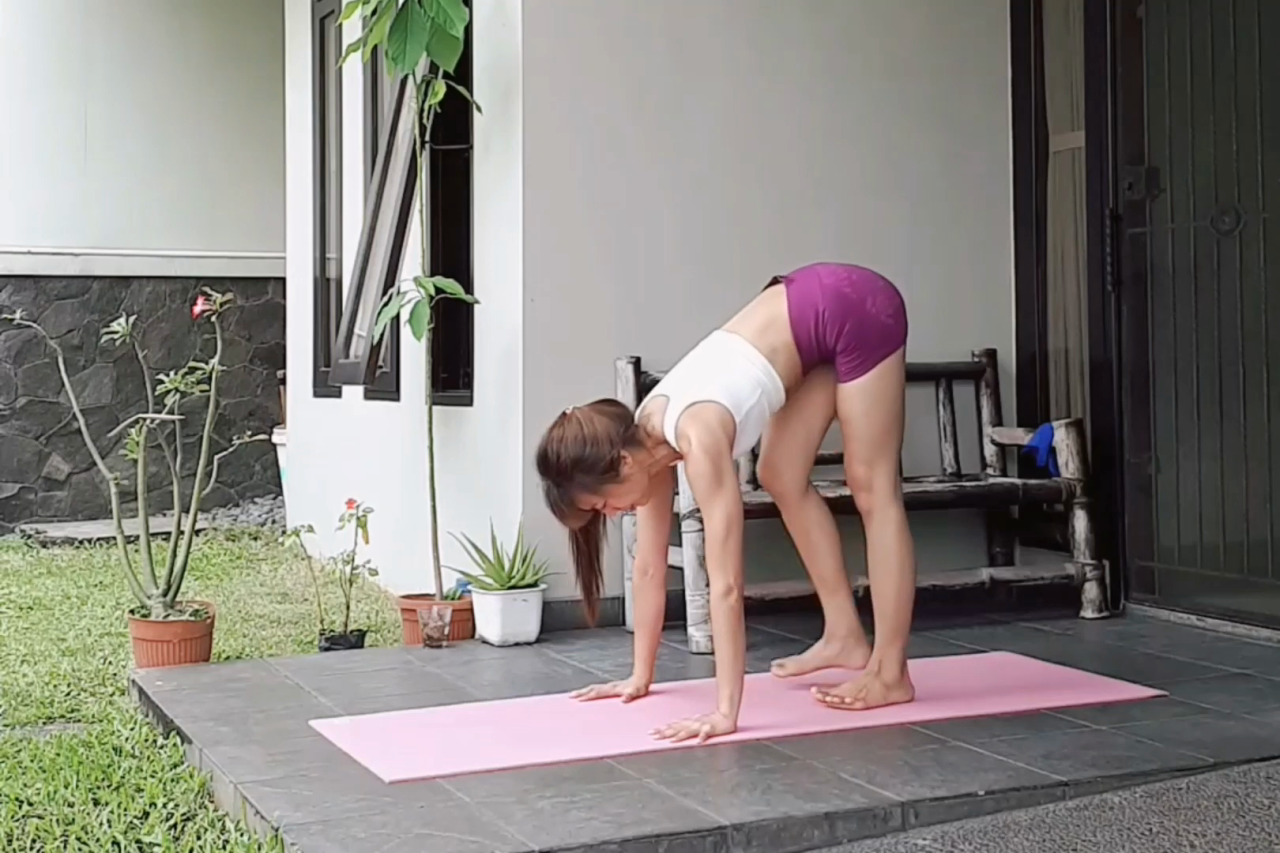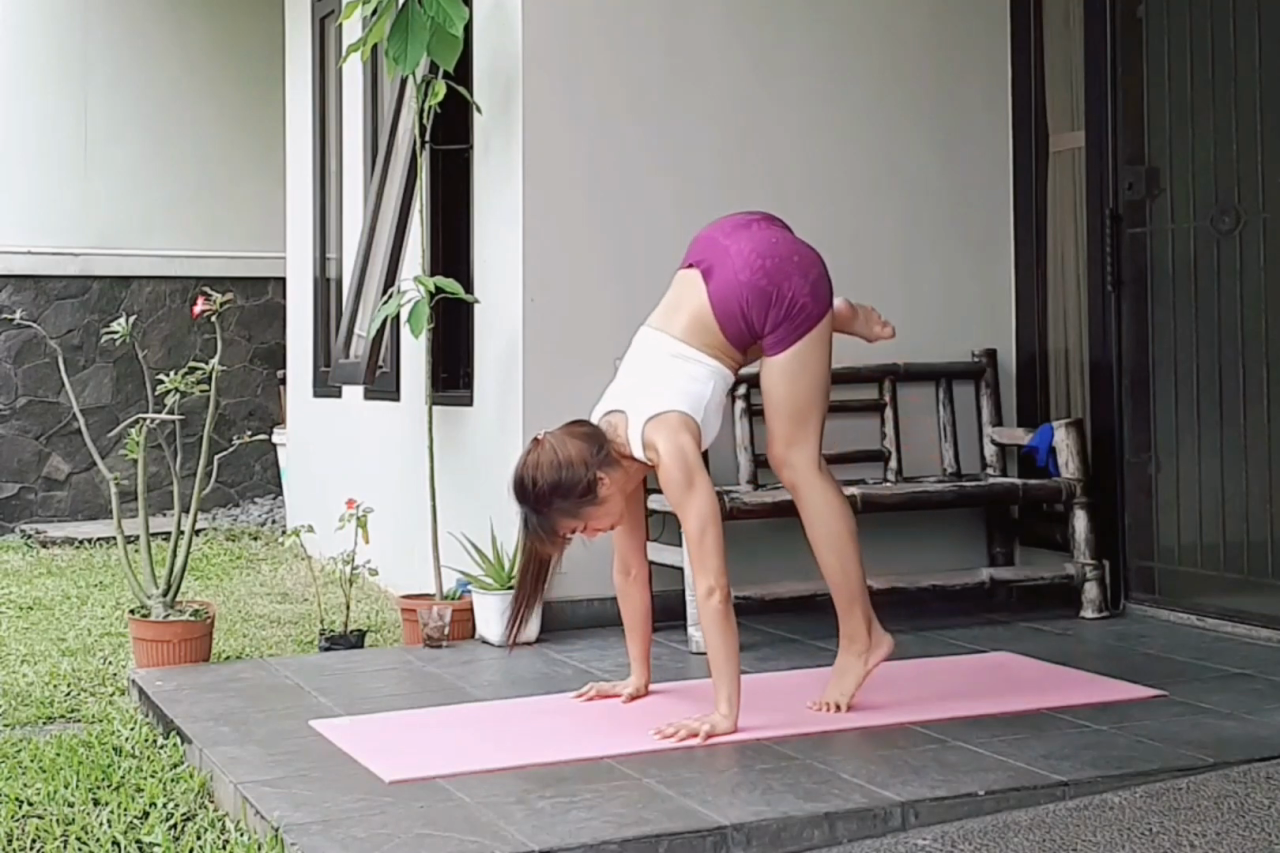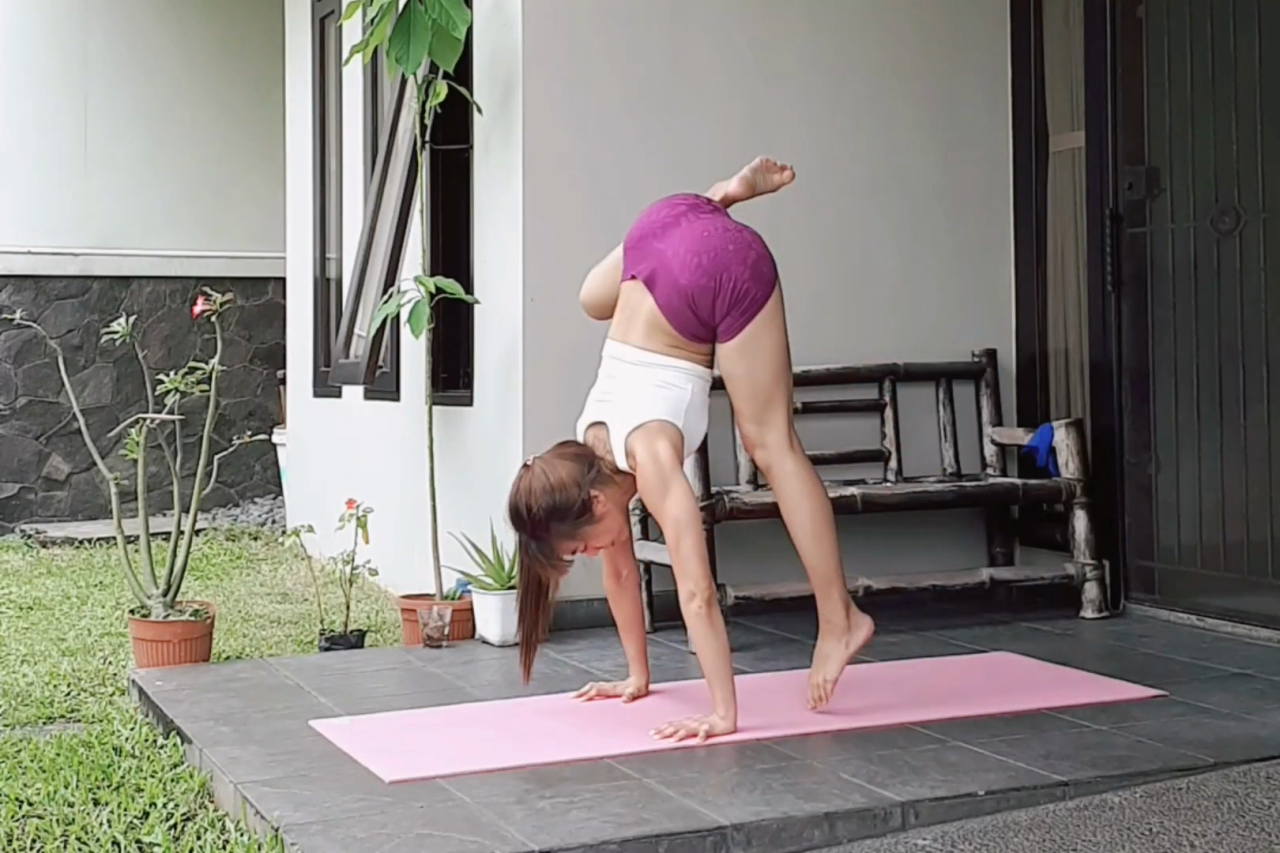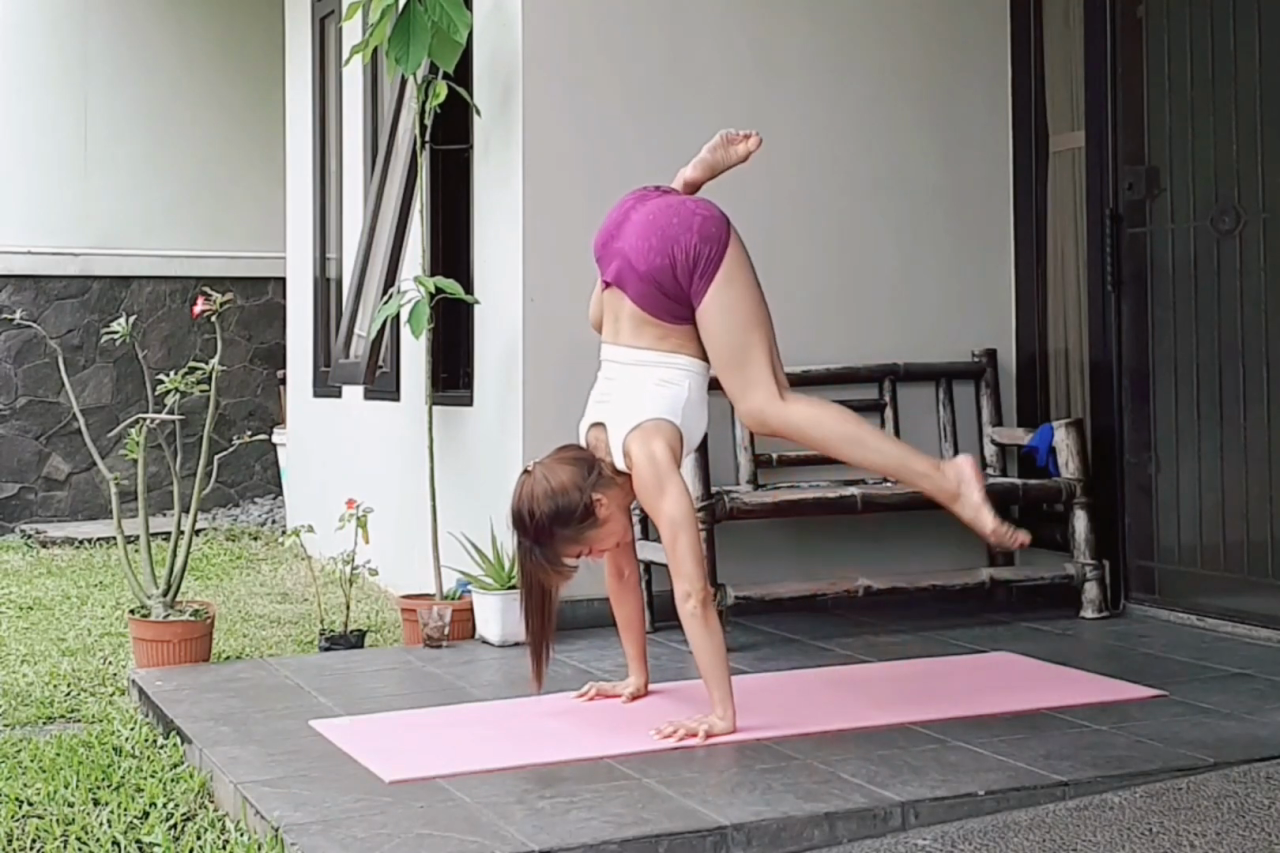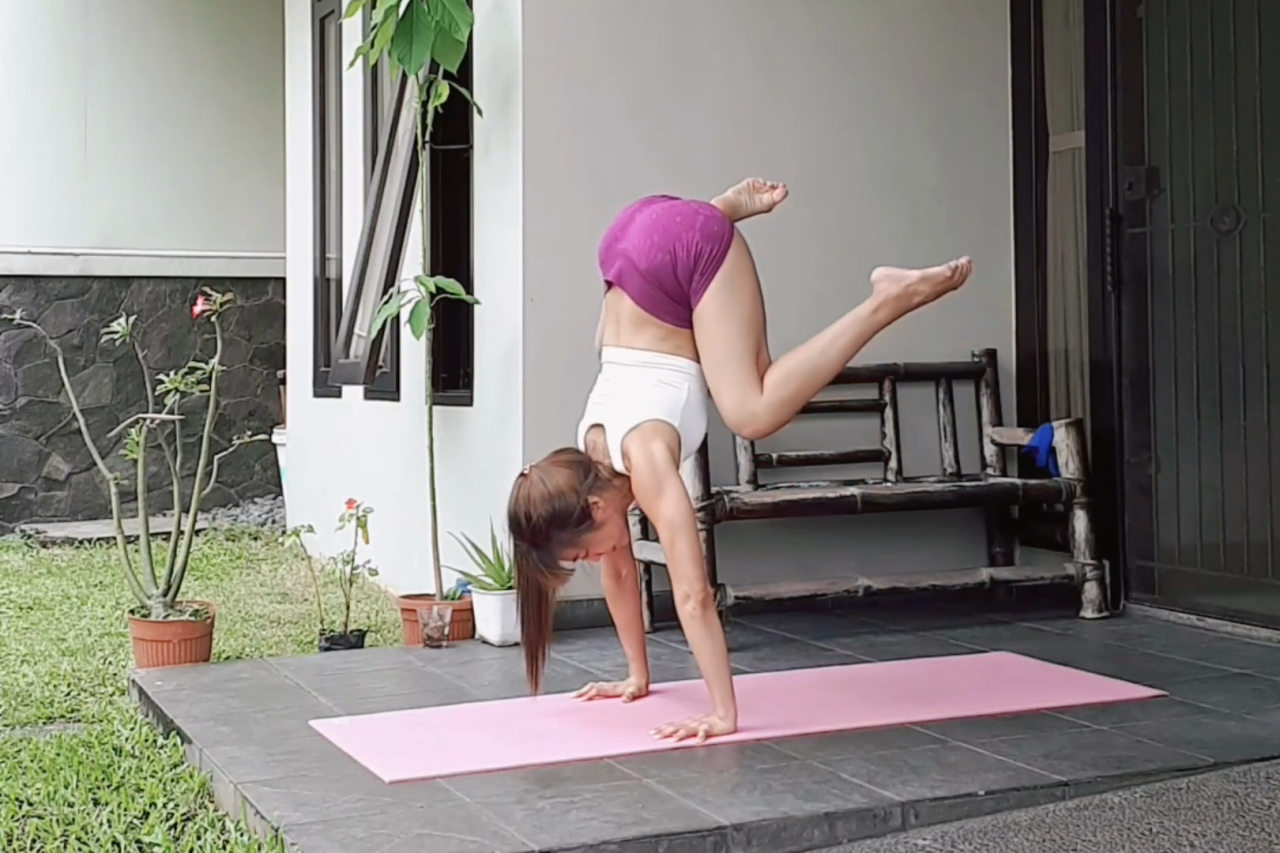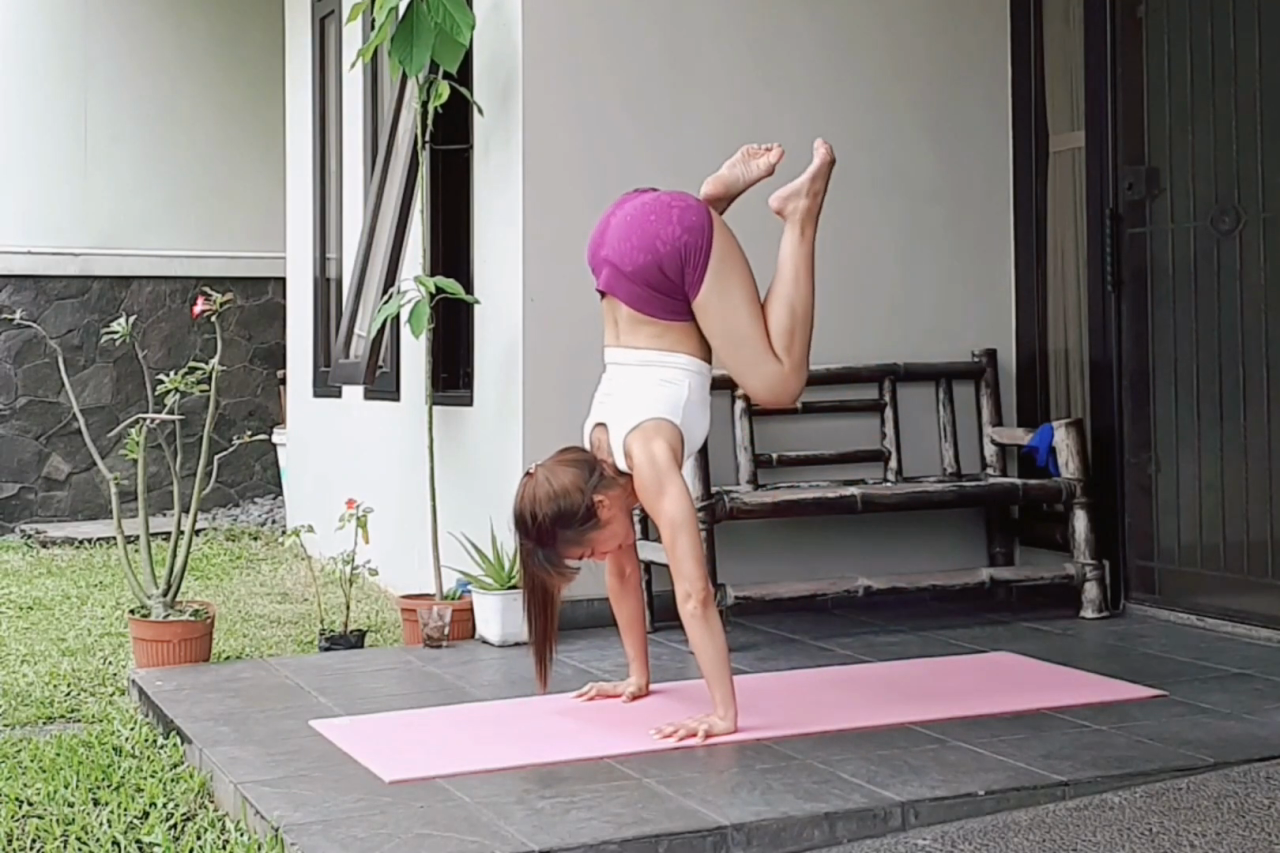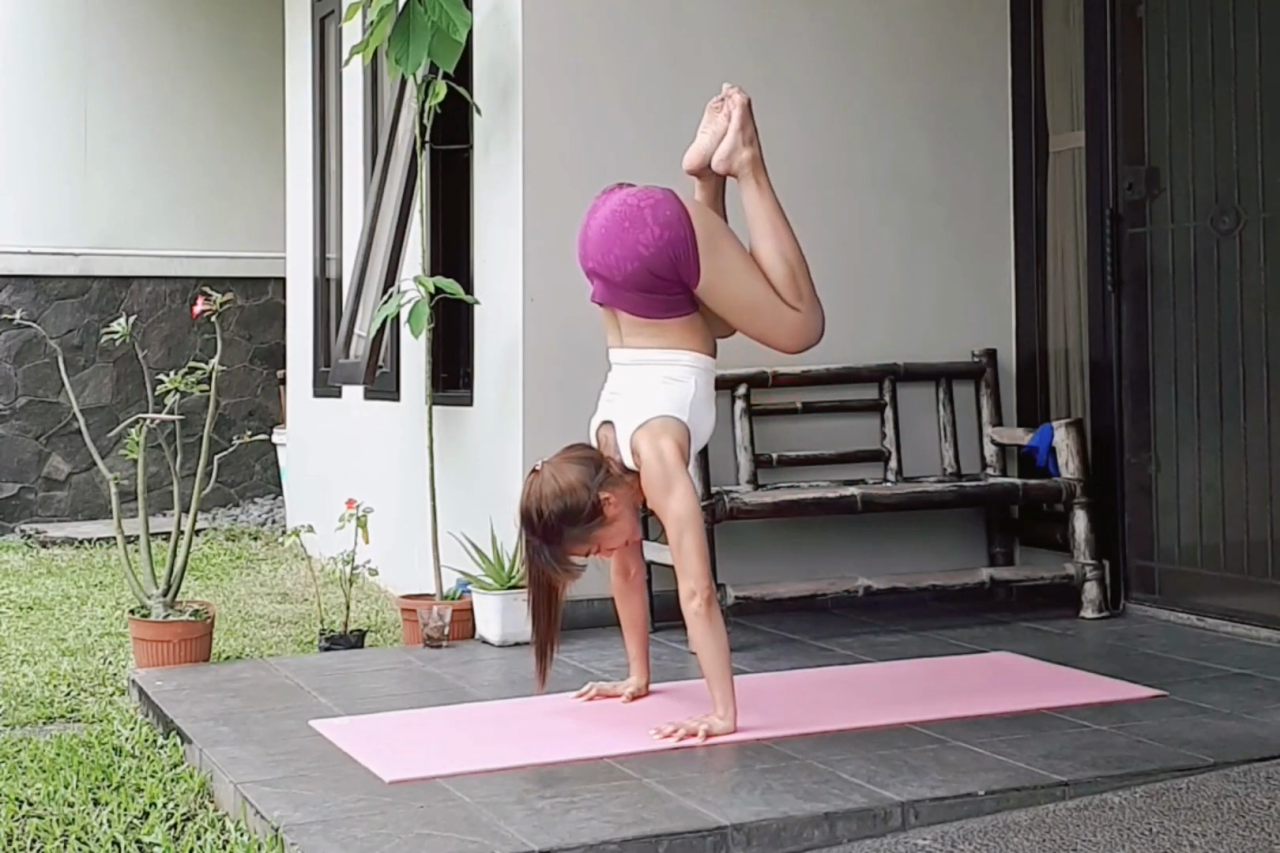
dt=0.7s
person 1, frame 1
left shoulder: (695, 435)
right shoulder: (646, 435)
left elbow: (725, 584)
right elbow: (649, 566)
left wrist: (726, 712)
right wrist: (640, 676)
left hip: (854, 307)
right hip: (813, 307)
left knee: (870, 487)
right knee: (782, 481)
left ankle: (891, 673)
right ankle: (845, 634)
person 1, frame 2
left shoulder: (663, 441)
right shoulder: (606, 443)
left elbow: (710, 586)
right elbow: (629, 568)
left wrist: (725, 711)
right wrist: (637, 677)
left hip: (776, 273)
right hip: (726, 254)
left knee: (796, 464)
left ankle: (862, 637)
right ankle: (831, 318)
person 1, frame 3
left shoulder: (646, 455)
right shoulder: (592, 455)
left elbow: (697, 593)
right elbow: (621, 570)
left wrist: (722, 713)
right wrist: (637, 676)
left hip: (721, 263)
left knee: (772, 446)
right knee: (595, 302)
left ankle: (840, 621)
person 1, frame 4
left shoulder: (644, 456)
right shoulder: (594, 455)
left elbow: (692, 593)
right elbow: (621, 573)
left wrist: (721, 712)
right wrist: (636, 676)
left knee: (772, 409)
left ankle: (945, 481)
person 1, frame 5
left shoulder: (643, 456)
right shoulder: (594, 453)
left elbow: (693, 596)
right elbow: (620, 573)
left wrist: (724, 713)
right wrist: (637, 678)
left ankle: (892, 296)
right ankle: (725, 208)
person 1, frame 6
left shoulder: (646, 457)
right shoulder: (599, 454)
left elbow: (695, 595)
right elbow: (623, 573)
left wrist: (724, 713)
right wrist: (637, 676)
left ankle: (800, 211)
right ankle: (719, 192)
person 1, frame 7
left shoulder: (651, 454)
right shoulder: (605, 459)
left elbow: (697, 593)
right elbow: (629, 569)
left wrist: (723, 713)
right wrist: (637, 678)
left ankle: (740, 163)
